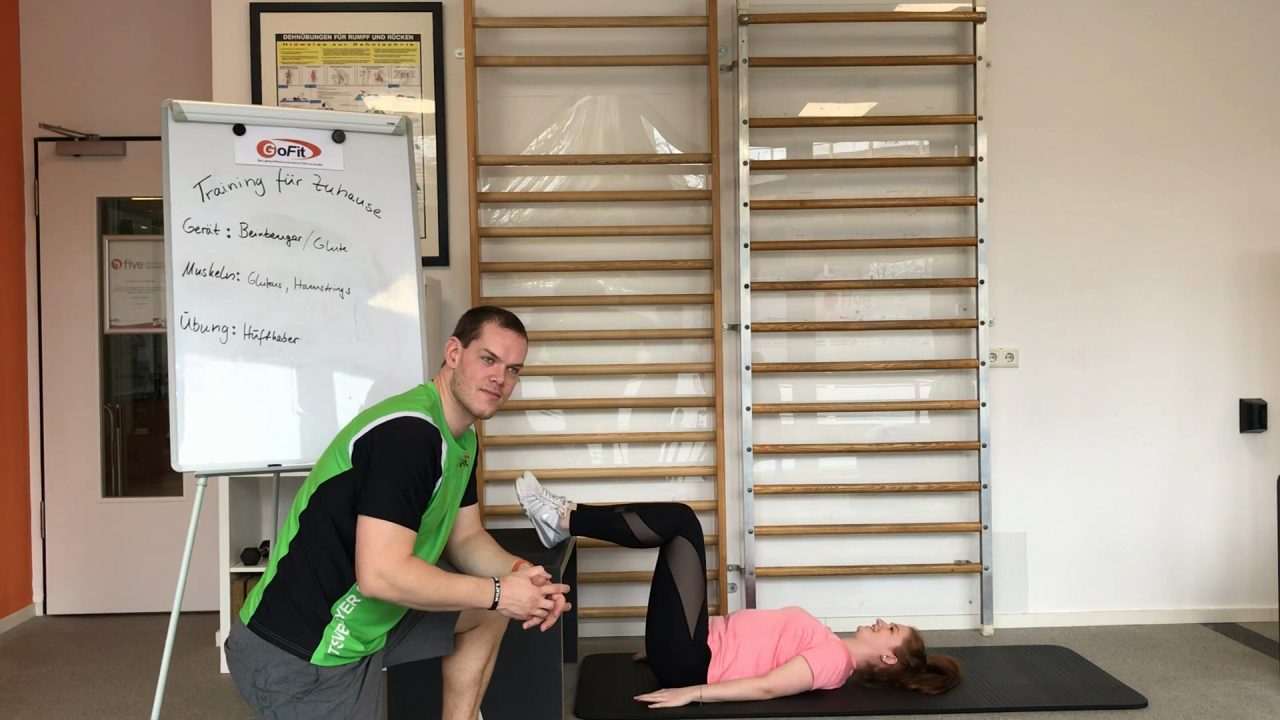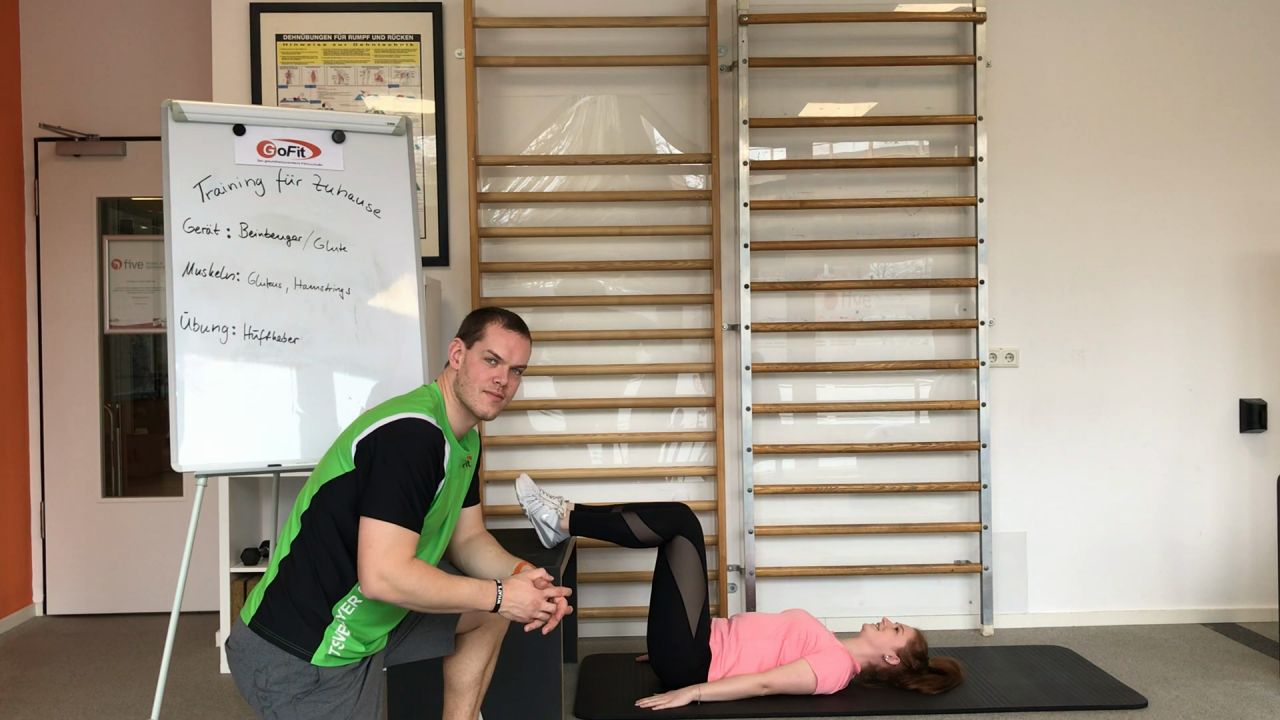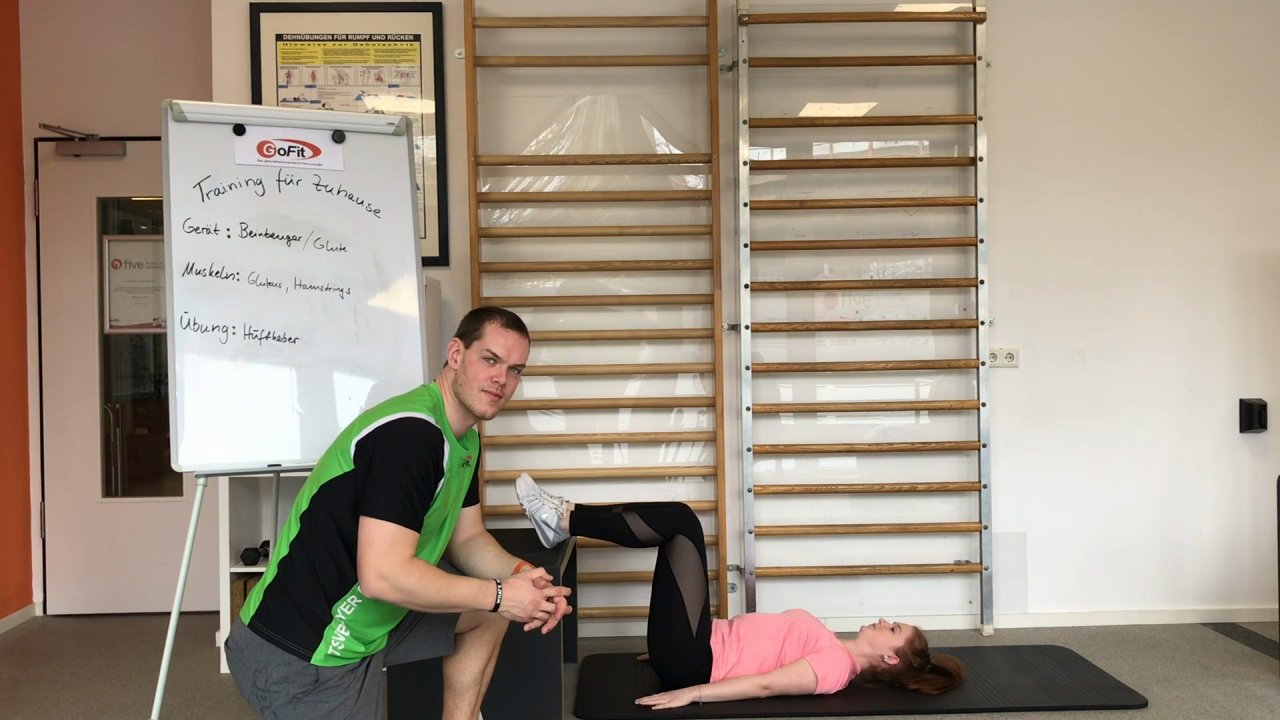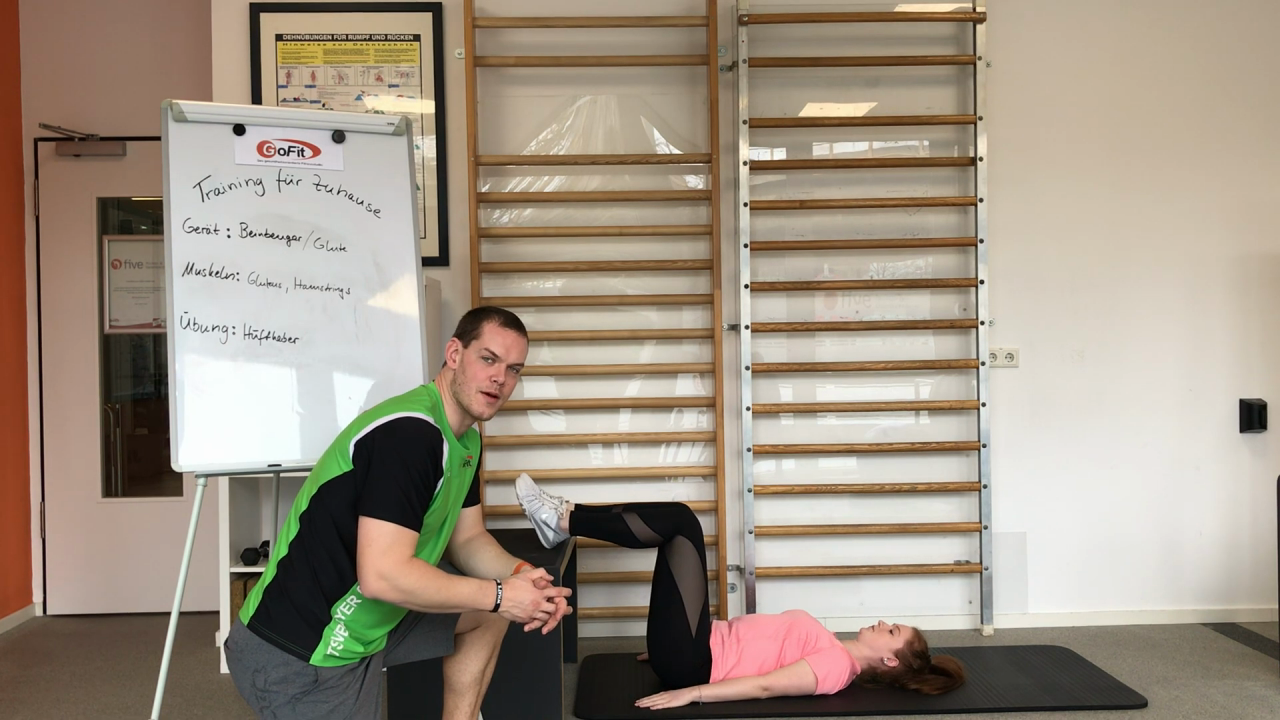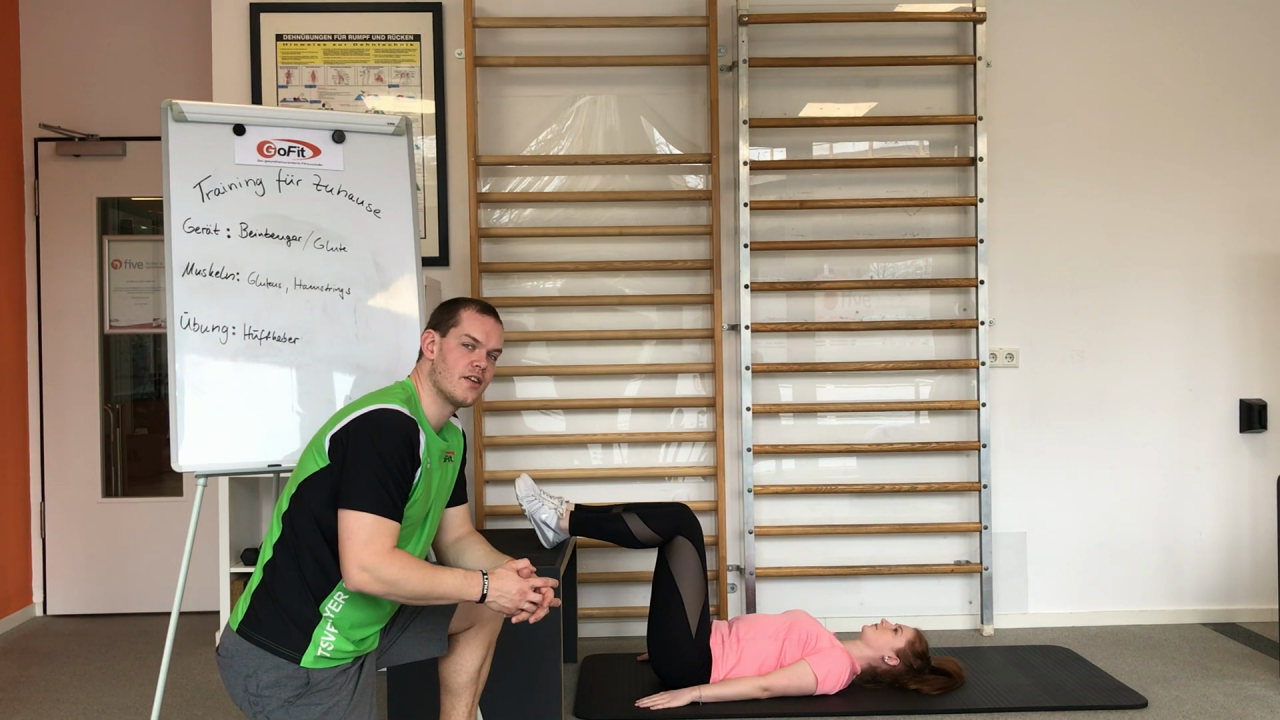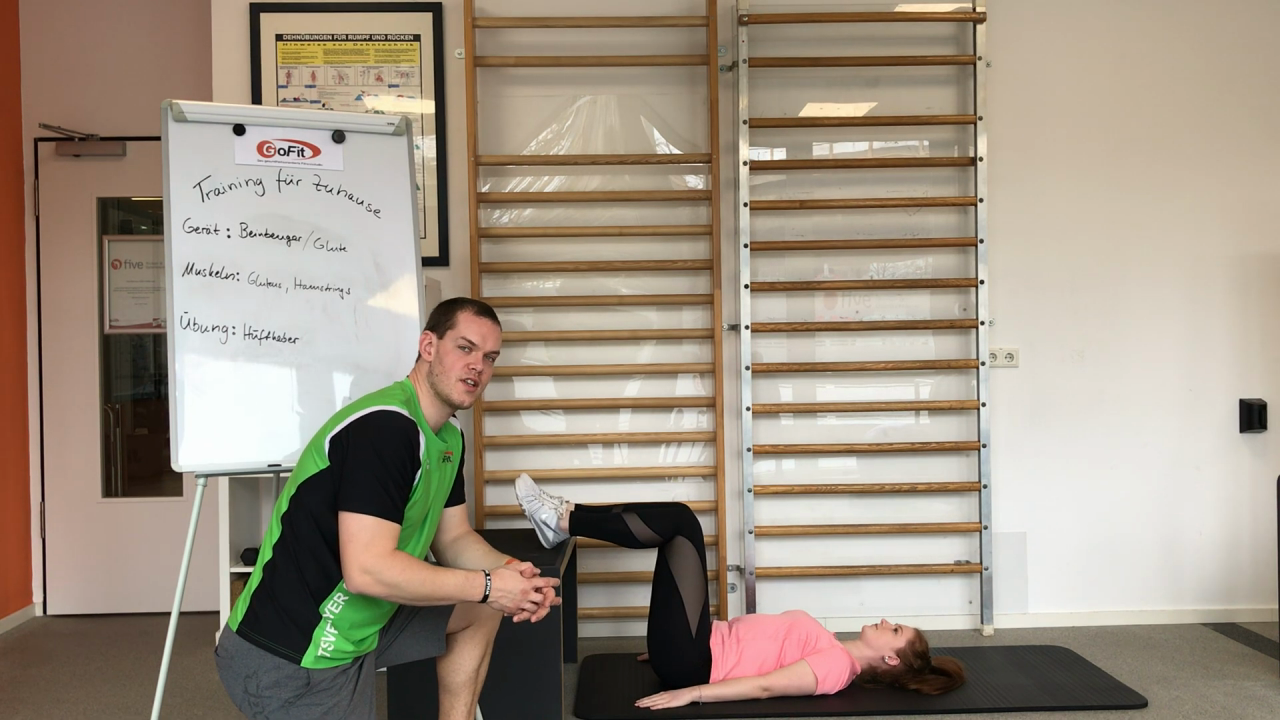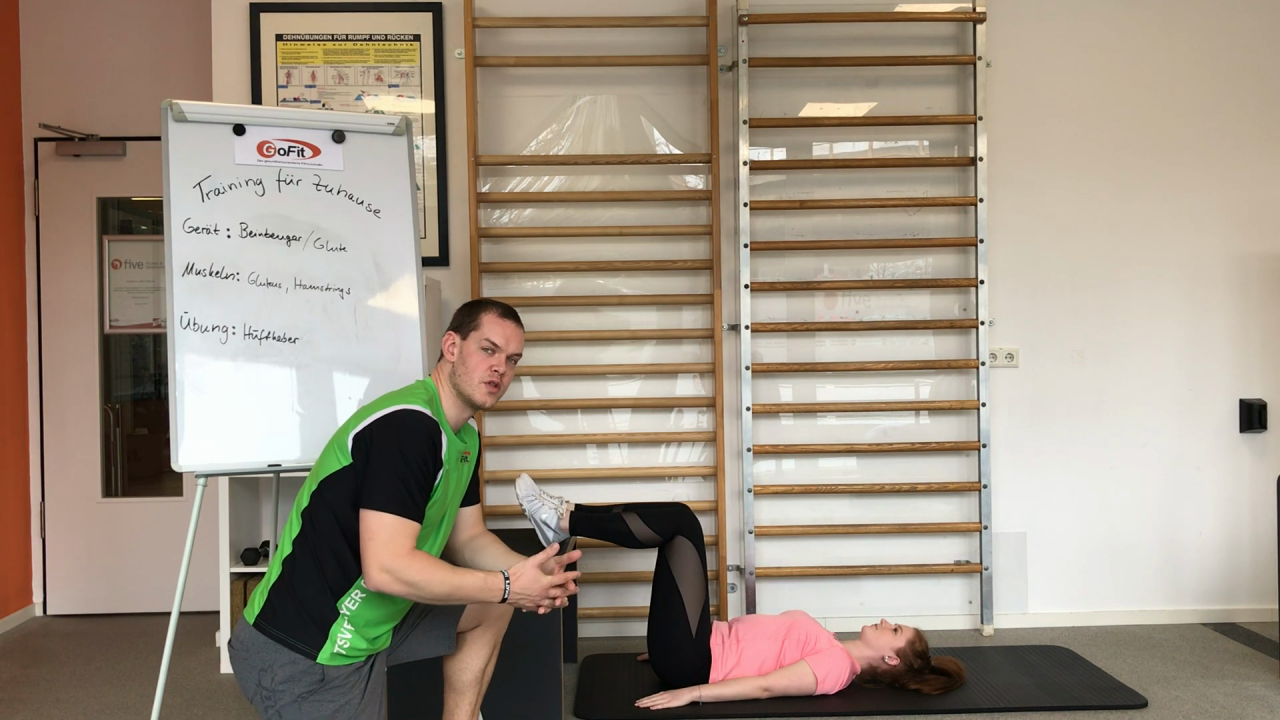
dt=0.7s
person 1, frame 1
left shoulder: (834, 659)
right shoulder: (827, 642)
left elbow: (766, 686)
left wrist: (691, 693)
right wrist: (667, 646)
left hip: (690, 666)
right hip: (700, 646)
left knee: (680, 524)
right knee: (679, 521)
left ankle: (564, 520)
right ankle: (567, 517)
person 1, frame 2
left shoulder: (837, 667)
right shoulder: (828, 647)
left elbow: (765, 683)
left wrist: (690, 691)
right wrist: (668, 646)
left hip: (692, 663)
right hip: (700, 647)
left knee: (679, 523)
right knee: (677, 519)
left ankle: (564, 520)
right ankle: (565, 517)
person 1, frame 3
left shoulder: (837, 666)
right shoulder: (829, 647)
left elbow: (765, 684)
left wrist: (689, 693)
right wrist: (671, 645)
left hip: (692, 664)
right hip: (703, 645)
left knee: (680, 524)
right knee: (678, 520)
left ankle: (564, 520)
right ankle: (566, 518)
person 1, frame 4
left shoulder: (837, 666)
right shoulder: (829, 648)
left elbow: (766, 685)
left wrist: (690, 693)
right wrist: (669, 644)
left hip: (691, 665)
right hip: (701, 647)
left knee: (679, 524)
right knee: (678, 520)
left ankle: (564, 520)
right ankle: (565, 518)
person 1, frame 5
left shoulder: (837, 666)
right shoulder: (830, 648)
left elbow: (765, 685)
left wrist: (690, 692)
right wrist: (670, 646)
left hip: (693, 664)
right hip: (705, 644)
left knee: (678, 524)
right knee: (678, 520)
left ankle: (563, 520)
right ankle: (566, 518)
person 1, frame 6
left shoulder: (837, 667)
right shoulder: (829, 648)
left elbow: (766, 686)
left wrist: (690, 693)
right wrist: (670, 644)
left hip: (692, 664)
right hip: (703, 647)
left knee: (679, 524)
right knee: (678, 519)
left ankle: (564, 521)
right ankle: (566, 517)
person 1, frame 7
left shoulder: (838, 666)
right shoulder: (829, 648)
left elbow: (765, 686)
left wrist: (690, 693)
right wrist: (670, 645)
left hip: (693, 664)
right hip: (706, 644)
left knee: (679, 524)
right knee: (678, 520)
left ankle: (564, 522)
right ankle: (566, 518)
person 2, frame 1
left shoulder: (462, 440)
right shoulder: (406, 432)
left elbow: (465, 539)
right elbow: (381, 574)
left wrist: (521, 573)
right wrist: (497, 594)
left hip: (361, 622)
left knee: (489, 611)
person 2, frame 2
left shoulder: (465, 439)
right shoulder: (410, 432)
left elbow: (467, 538)
right elbow: (383, 576)
left wrist: (523, 575)
right wrist: (499, 596)
left hip: (363, 620)
left knee: (490, 611)
person 2, frame 3
left shoulder: (464, 439)
right shoulder: (408, 433)
left elbow: (467, 539)
right elbow: (383, 575)
left wrist: (521, 575)
right wrist: (500, 596)
left hip: (362, 621)
left knee: (489, 611)
person 2, frame 4
left shoulder: (466, 438)
right shoulder: (408, 433)
left elbow: (467, 539)
right elbow: (383, 575)
left wrist: (522, 576)
right wrist: (499, 596)
left hip: (362, 620)
left knee: (490, 611)
person 2, frame 5
left shoulder: (450, 435)
right shoulder: (383, 425)
left elbow: (455, 538)
right elbow: (366, 568)
left wrist: (508, 572)
right wrist: (485, 585)
left hip: (357, 625)
left knee: (484, 609)
person 2, frame 6
left shoulder: (448, 436)
right shoulder: (383, 427)
left elbow: (453, 537)
right elbow: (368, 570)
left wrist: (509, 571)
right wrist: (487, 586)
left hip: (356, 624)
left knee: (480, 607)
person 2, frame 7
left shoulder: (464, 436)
right shoulder: (406, 425)
left elbow: (467, 537)
right elbow: (387, 568)
left wrist: (526, 572)
right wrist: (507, 586)
left hip: (367, 622)
left knee: (490, 606)
